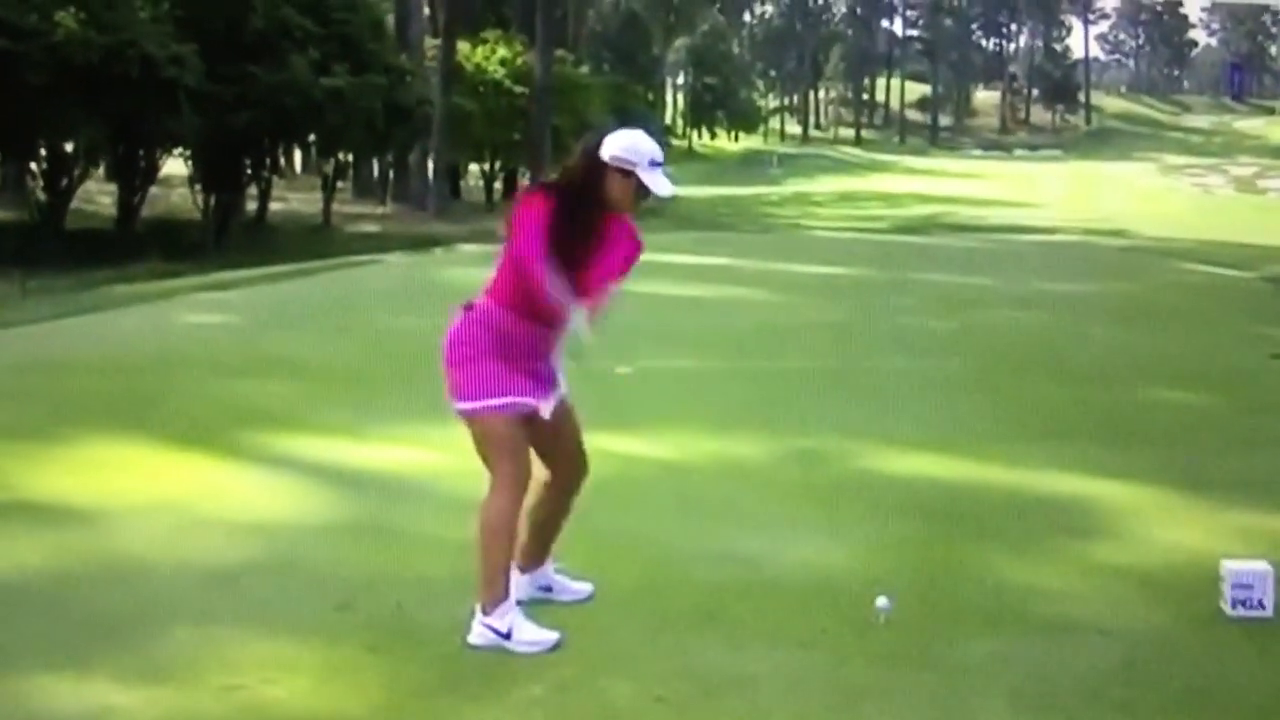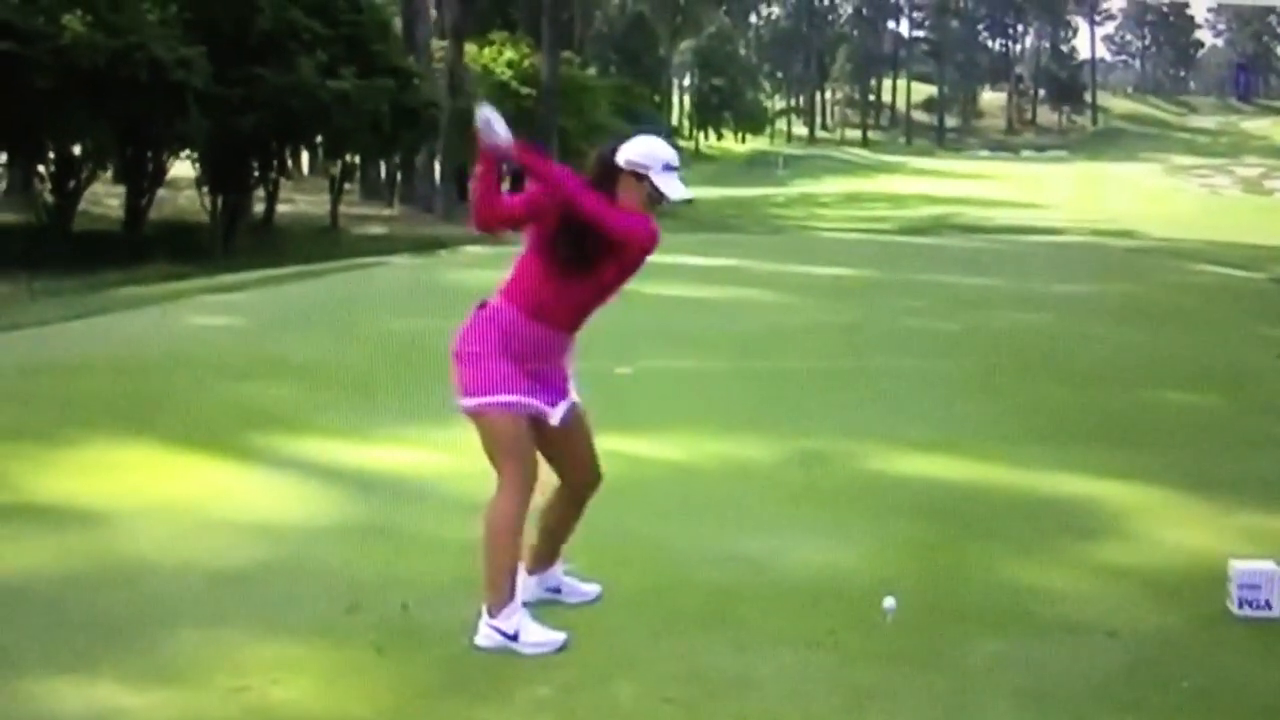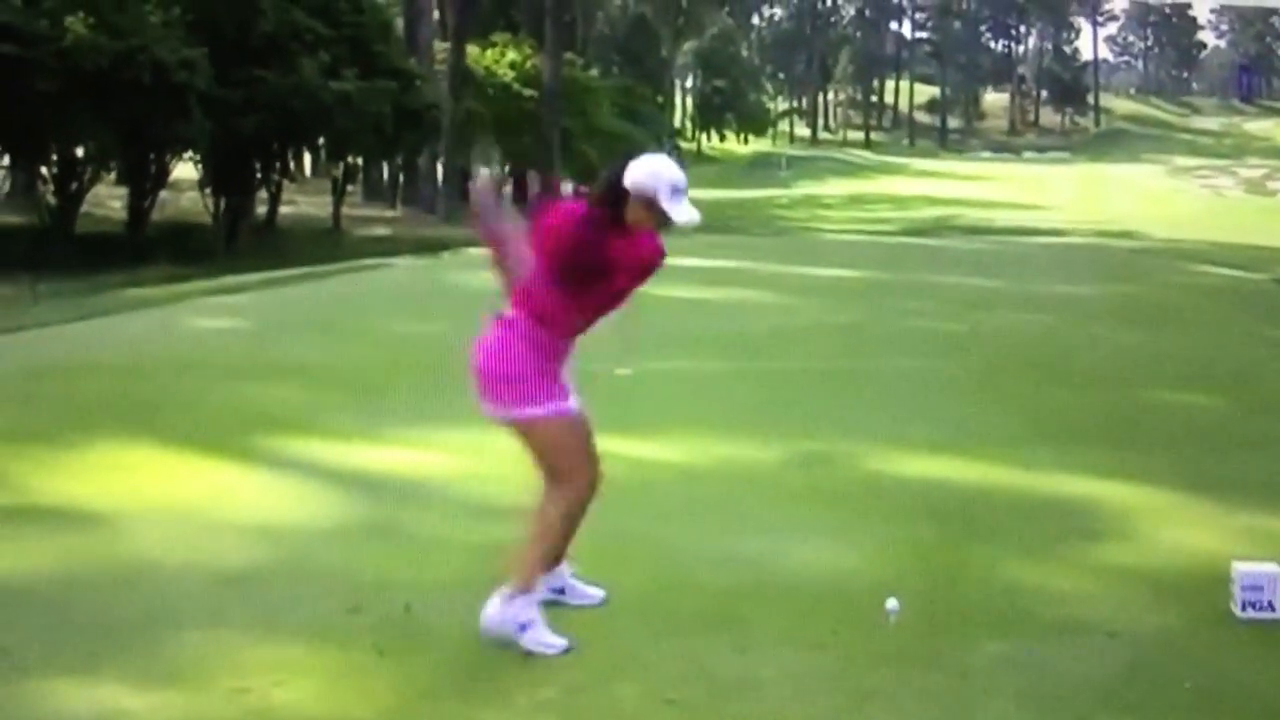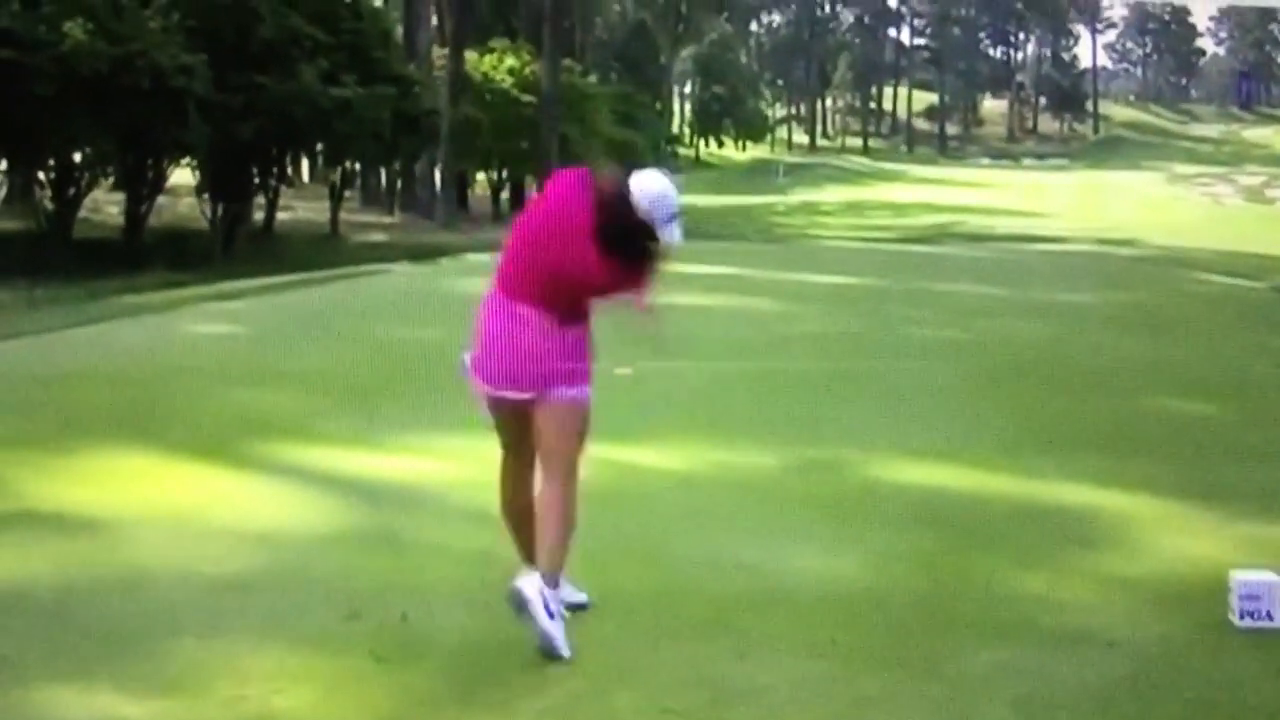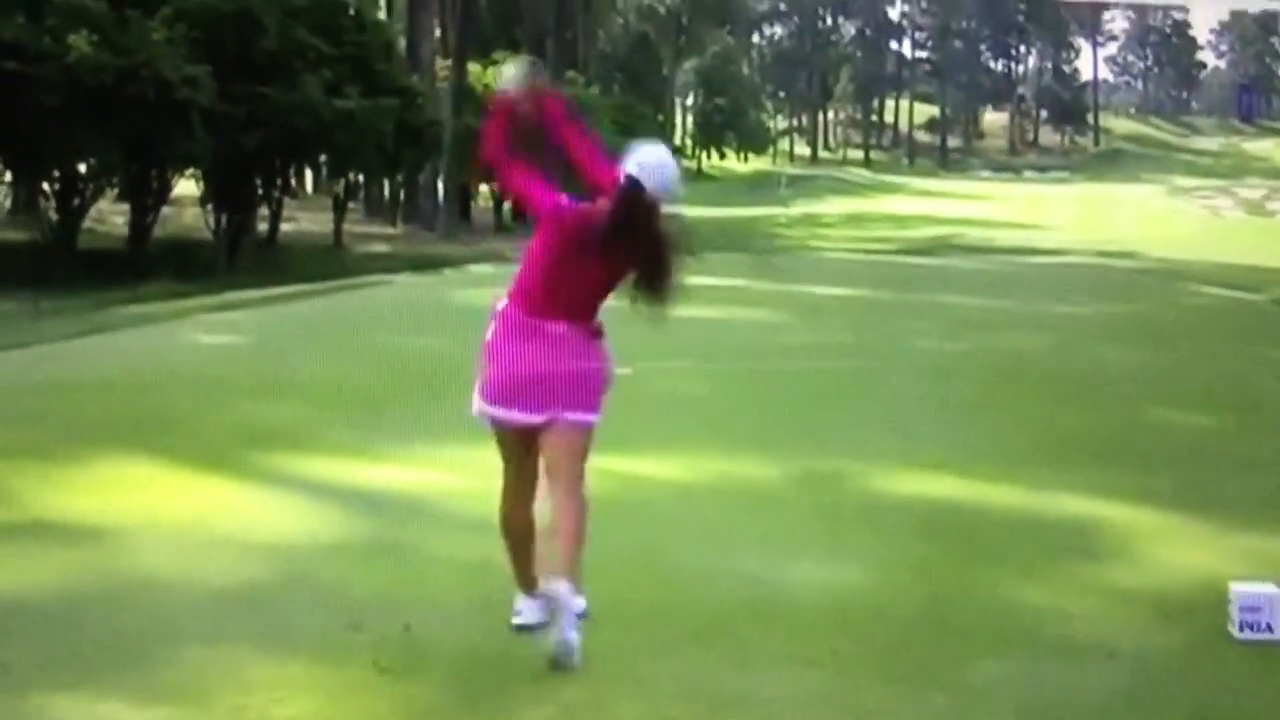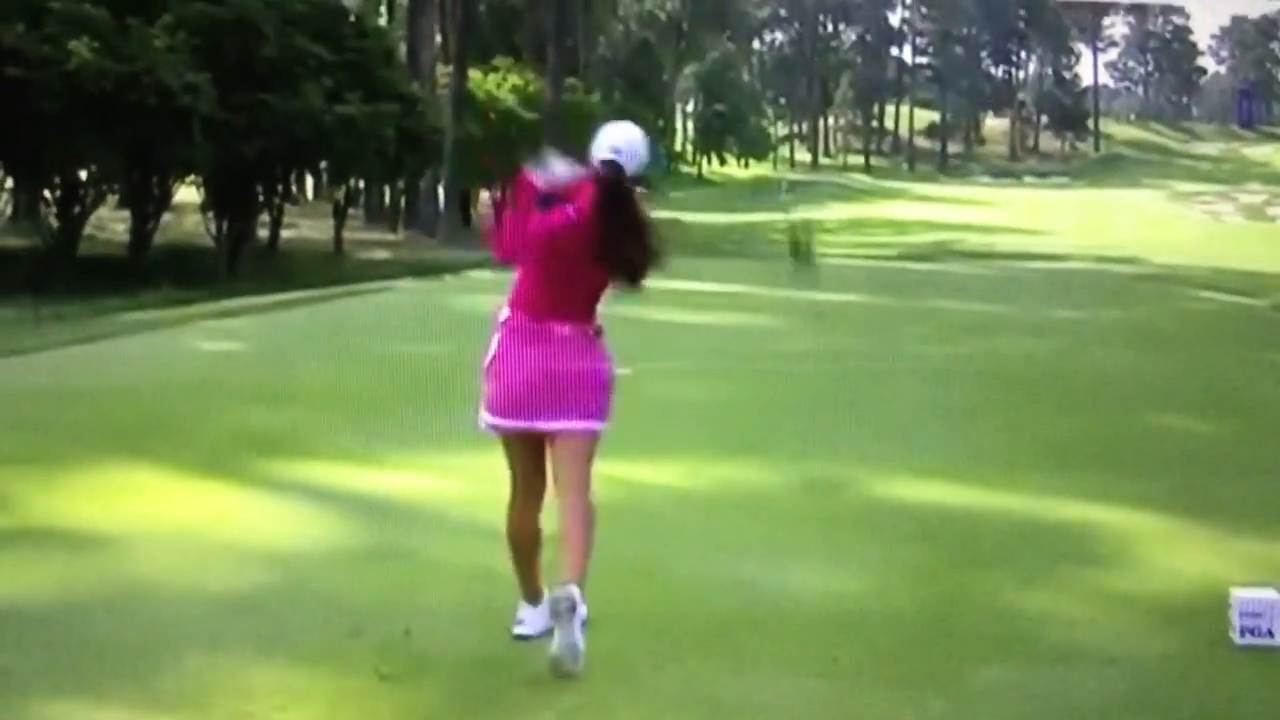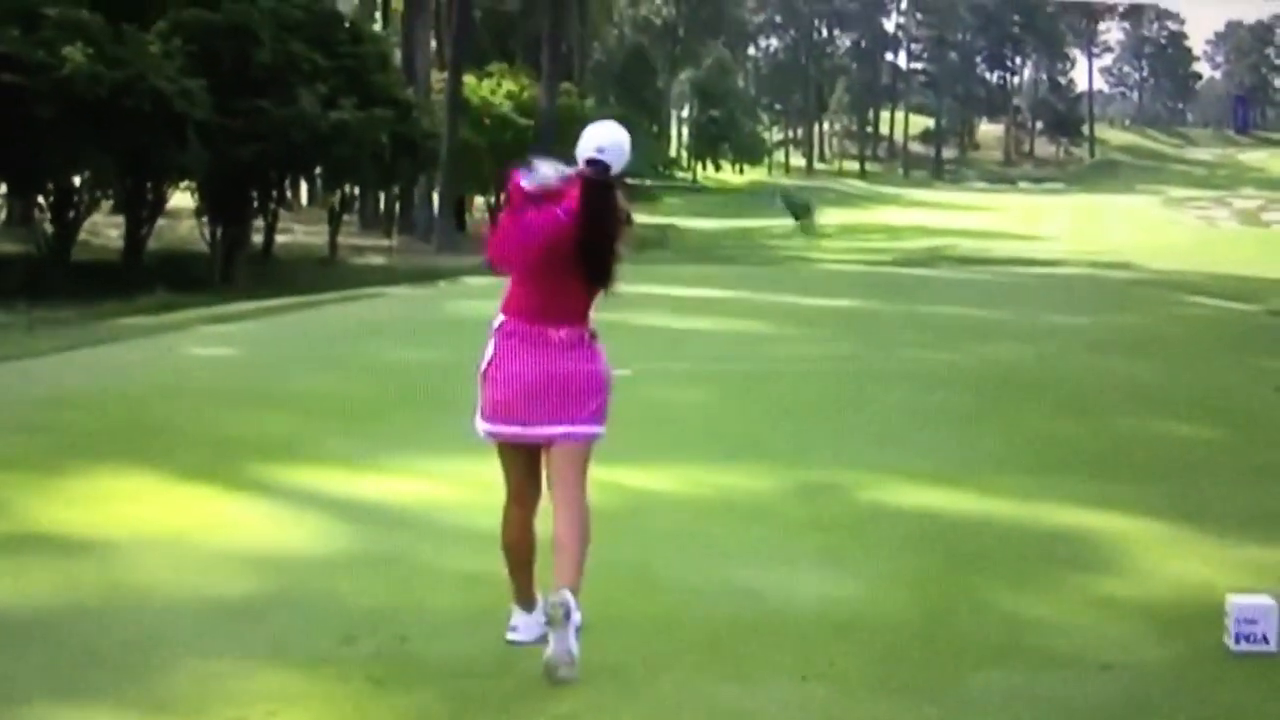
dt=0.2s
person 1, frame 1
left shoulder: (625, 236)
right shoulder: (544, 202)
left elbow: (603, 277)
right elbow: (527, 251)
left wrist: (580, 306)
right wrist: (558, 295)
left hip: (535, 357)
right hip: (483, 346)
left knee: (570, 468)
right knee: (513, 477)
left ankle: (530, 572)
right ankle: (493, 617)
person 1, frame 2
left shoulder: (641, 235)
right shoulder: (559, 200)
left elbow: (581, 201)
right elbow: (489, 217)
left wrist: (519, 152)
right wrist: (491, 155)
left hip: (545, 362)
right hip: (492, 346)
left knee: (584, 475)
right knee: (517, 479)
left ankle: (539, 571)
right ankle: (498, 618)
person 1, frame 3
left shoulder: (647, 254)
right shoulder: (571, 219)
right elbow: (515, 268)
right wrist: (498, 225)
left hip: (540, 359)
right hip: (517, 356)
left knee: (582, 475)
right knee: (572, 480)
left ankle: (546, 574)
right ankle: (511, 605)
person 1, frame 4
left shoulder: (571, 185)
right shoulder: (603, 261)
right elbow: (630, 280)
left hip: (498, 334)
right hip: (555, 349)
left knee: (518, 463)
right knee: (559, 477)
left ankle: (536, 577)
right ankle: (544, 586)
person 1, frame 5
left shoulder: (566, 219)
right shoulder: (637, 239)
left elbow: (499, 162)
right elbow: (595, 163)
left wrist: (507, 101)
right wrist: (549, 100)
left hip: (514, 348)
right hip: (574, 357)
left knee: (518, 481)
right knee: (566, 484)
left ankle: (530, 596)
right ankle: (561, 592)
person 1, frame 6
left shoulder: (572, 218)
right shoulder: (623, 216)
left elbow: (507, 247)
right elbow: (549, 184)
left wrist: (537, 184)
right wrist: (545, 180)
left hip: (520, 350)
right hip: (581, 359)
left knee: (525, 490)
right knee: (574, 489)
left ankle: (533, 606)
right ankle: (569, 594)
person 1, frame 7
left shoulder: (561, 219)
right shoulder: (605, 213)
left elbow: (502, 255)
right elbow: (554, 190)
left wrist: (524, 188)
right wrist: (533, 184)
left hip: (517, 356)
right hip: (575, 362)
left knee: (521, 497)
right knee: (568, 494)
left ankle: (526, 612)
right ankle: (565, 601)
